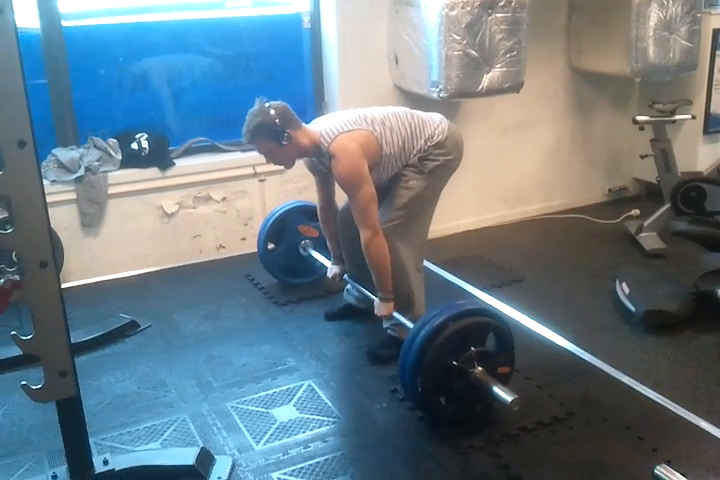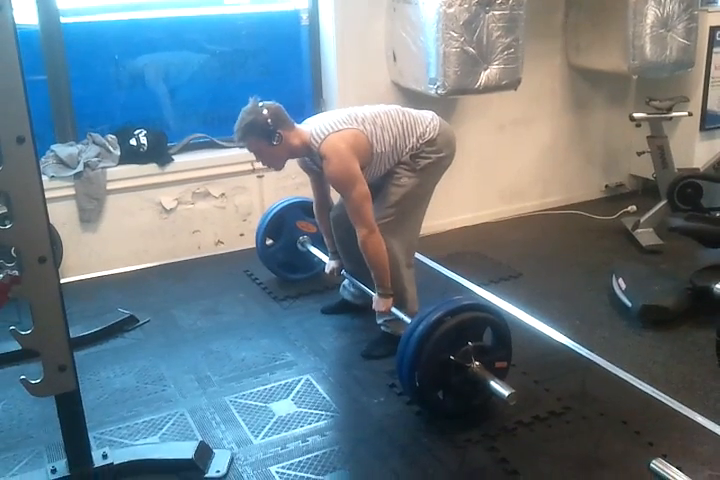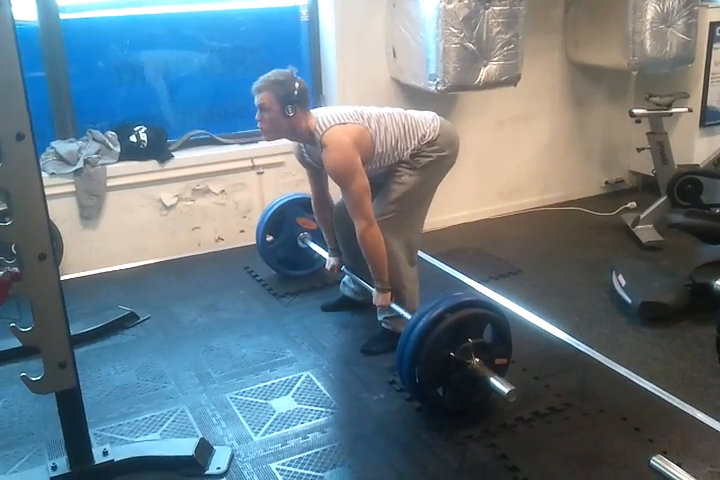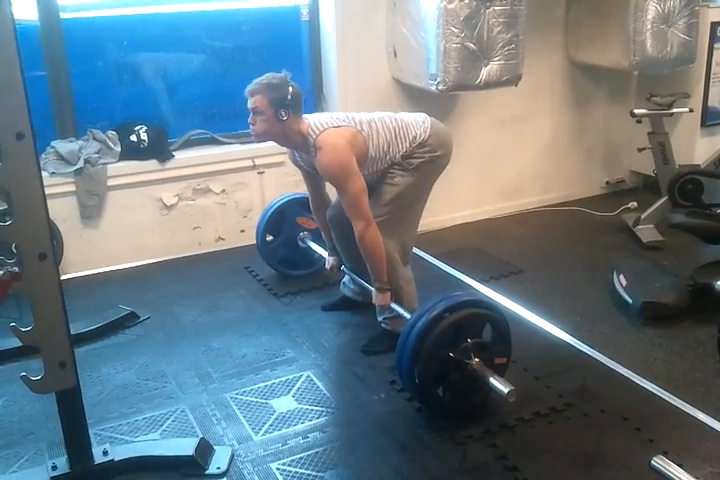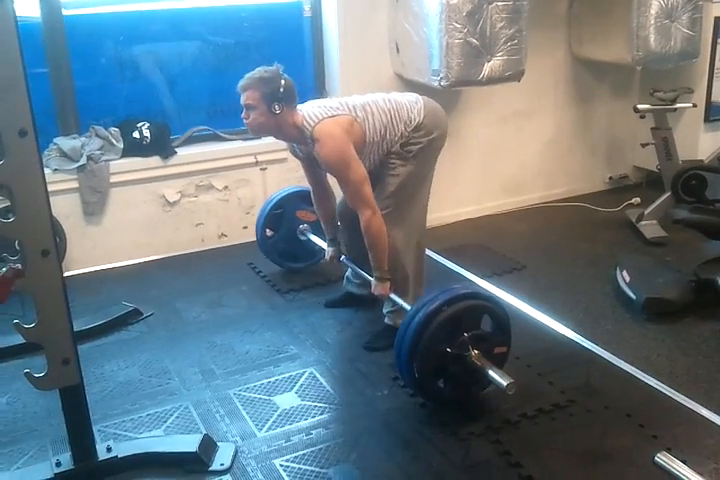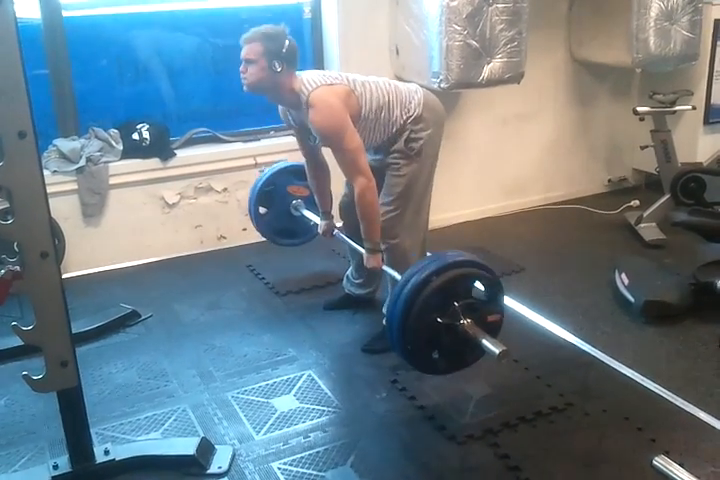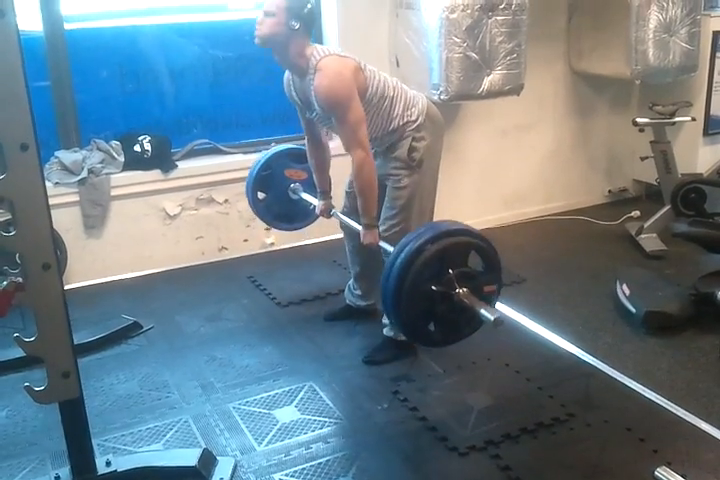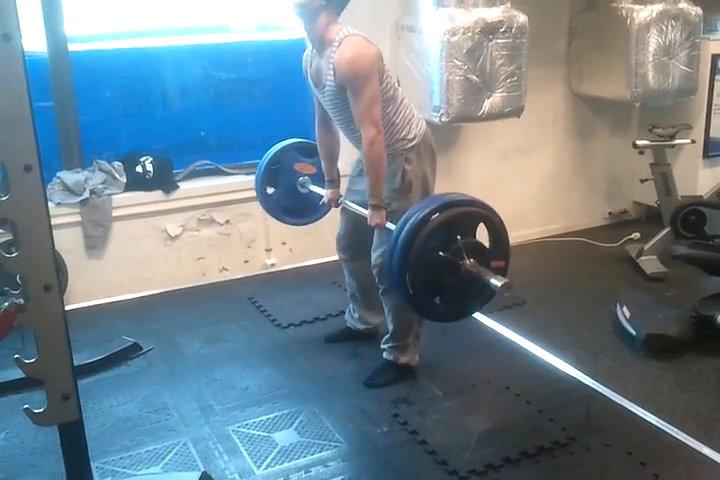
dt=0.4s
person 1, frame 1
left shoulder: (344, 154)
right shoulder: (313, 143)
left elbow: (371, 233)
right elbow: (327, 208)
left wrist: (386, 297)
right wrist: (337, 259)
left hip: (437, 146)
right hip: (405, 148)
left knee: (394, 233)
right knee: (349, 222)
left ankle: (404, 331)
right ankle: (361, 300)
person 1, frame 2
left shoulder: (335, 155)
right shoulder: (304, 141)
left elbow: (368, 231)
right elbow: (322, 205)
left wrist: (384, 293)
right wrist: (334, 255)
left hip: (428, 143)
right hip: (398, 147)
left knee: (387, 230)
right knee: (343, 219)
left ankle: (400, 328)
right ankle: (357, 296)
person 1, frame 3
left shoulder: (337, 147)
right shoulder: (304, 142)
left elbow: (366, 224)
right elbow: (320, 200)
left wrist: (383, 288)
right wrist: (333, 251)
left hip: (432, 143)
right hip: (400, 145)
left knee: (387, 228)
right knee: (344, 215)
left ankle: (400, 325)
right ankle: (357, 292)
person 1, frame 4
left shoulder: (331, 150)
right shoulder: (298, 145)
left elbow: (364, 225)
right elbow: (318, 201)
left wrist: (383, 287)
right wrist: (332, 251)
left hip: (425, 145)
right hip: (397, 143)
left knee: (383, 232)
right knee: (338, 218)
left ankle: (400, 325)
right ankle: (358, 291)
person 1, frame 5
left shoulder: (328, 140)
right shoulder: (294, 134)
left elbow: (370, 213)
right elbow: (320, 190)
left wrist: (382, 278)
right wrist: (332, 241)
left hip: (420, 127)
right hip: (391, 131)
left knee: (392, 223)
right knee: (348, 212)
left ankle: (402, 320)
right ankle: (359, 288)
person 1, frame 6
left shoulder: (323, 106)
right shoulder: (288, 105)
left elbow: (362, 181)
right elbow: (314, 161)
left wrist: (373, 250)
right wrist: (325, 215)
left hip: (417, 121)
right hip: (386, 130)
left knee: (395, 223)
right knee: (352, 210)
right ankle: (360, 290)
person 1, frame 7
left shoulder: (330, 76)
right shoulder: (292, 79)
left elbow: (359, 154)
right elbow: (315, 139)
left wrist: (371, 225)
right wrist: (323, 195)
left hip: (414, 132)
right hip: (381, 138)
left knee: (397, 235)
right knee: (353, 221)
left ankle: (402, 334)
right ankle: (362, 300)
person 1, frame 8
left shoulder: (352, 52)
right shoulder: (312, 55)
left elbow: (372, 132)
right elbow: (325, 123)
left wrist: (378, 206)
right wrist: (331, 182)
left hip: (404, 154)
right hip: (369, 155)
left knee: (391, 259)
right knee: (351, 246)
left ankle: (401, 356)
right ankle: (363, 321)
